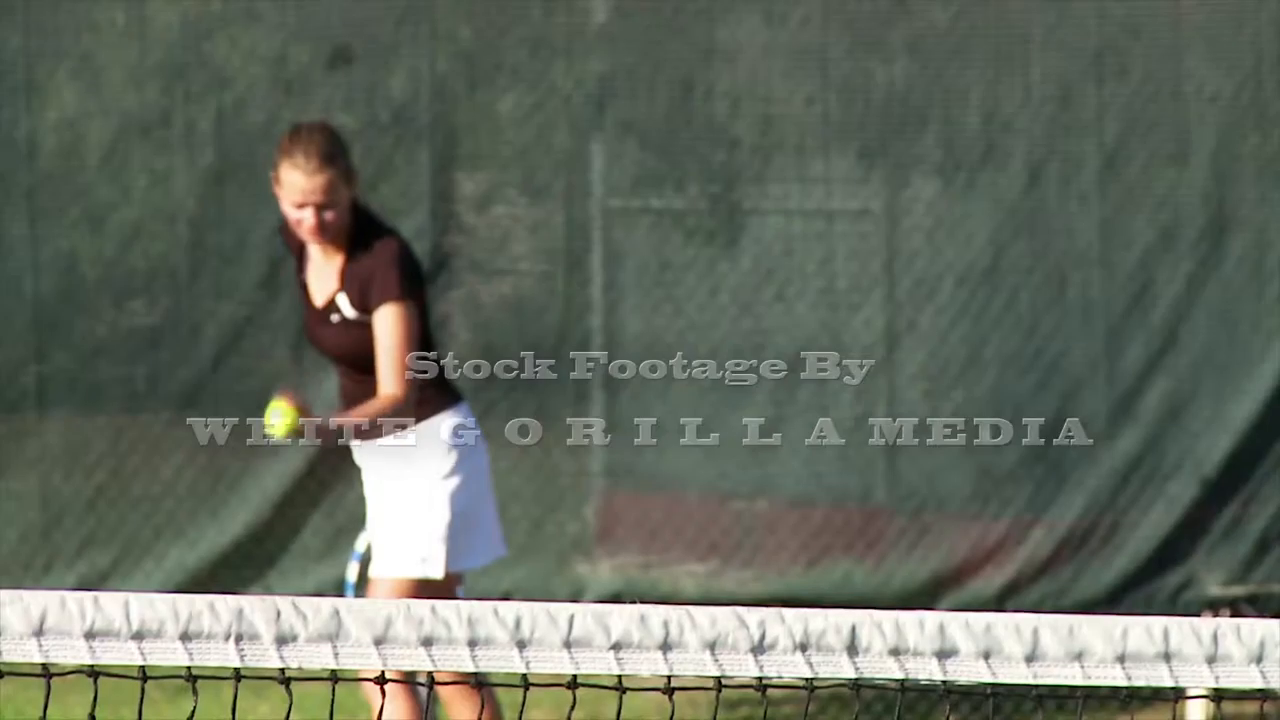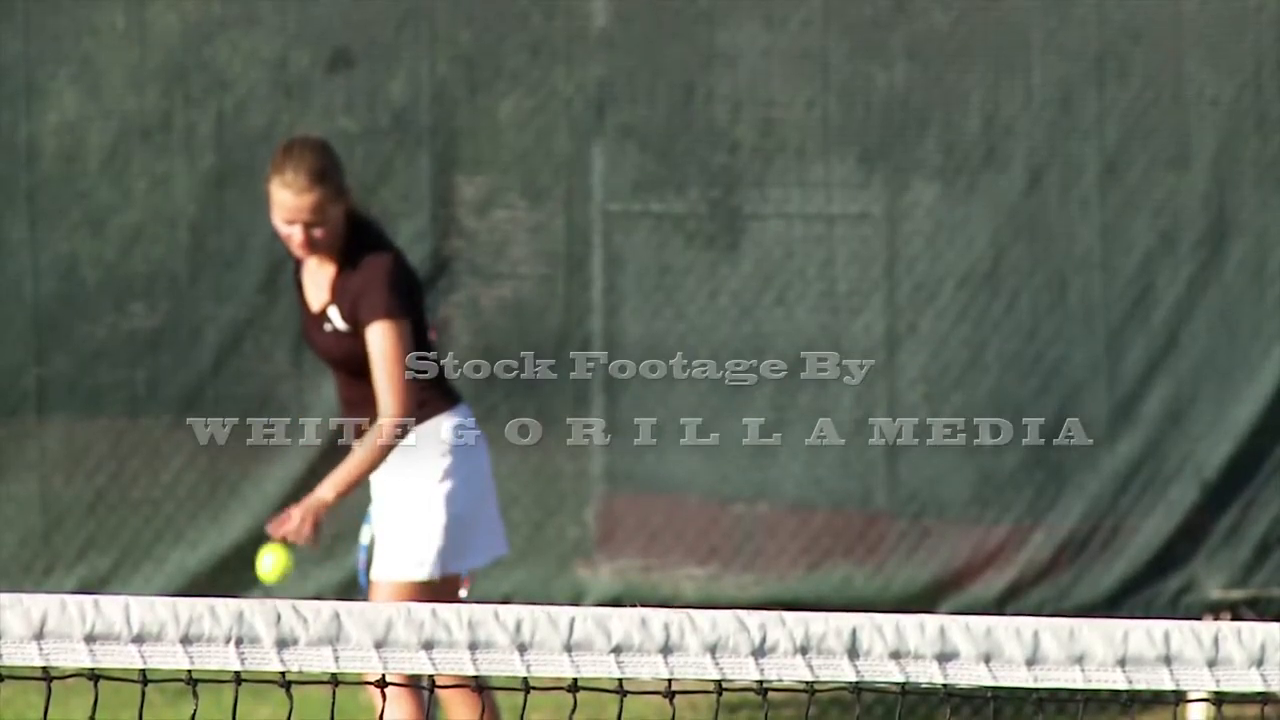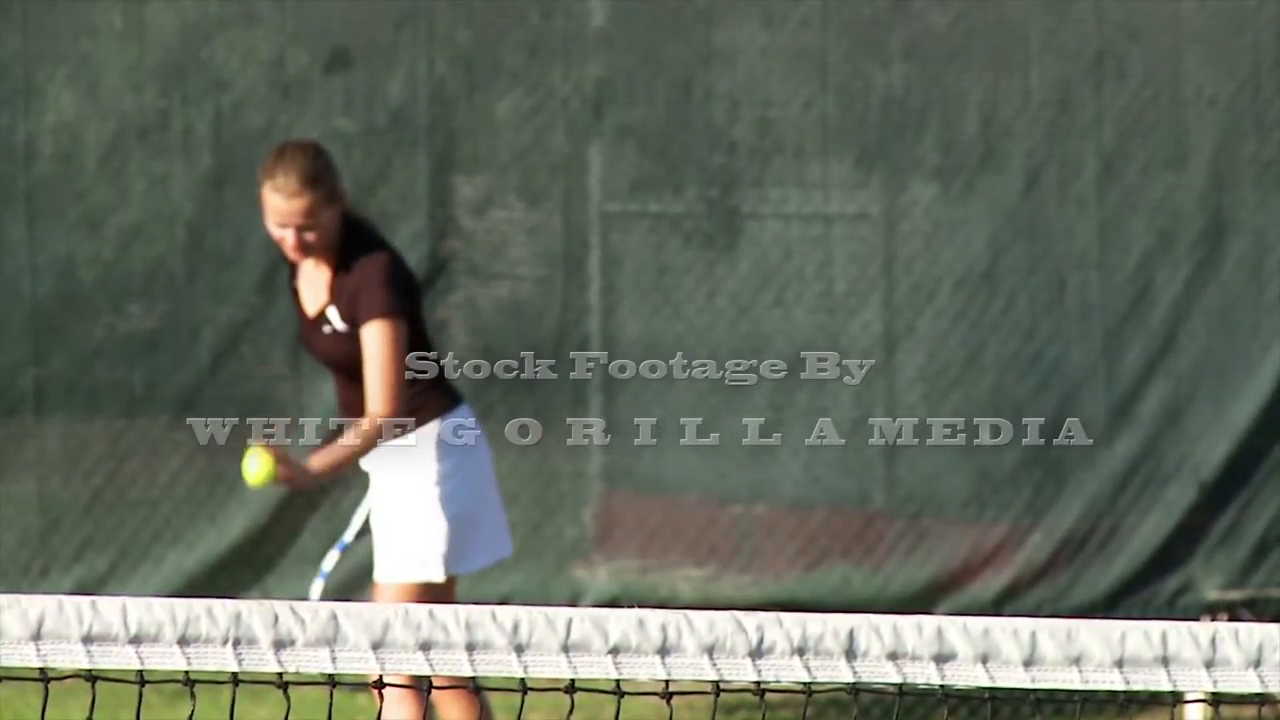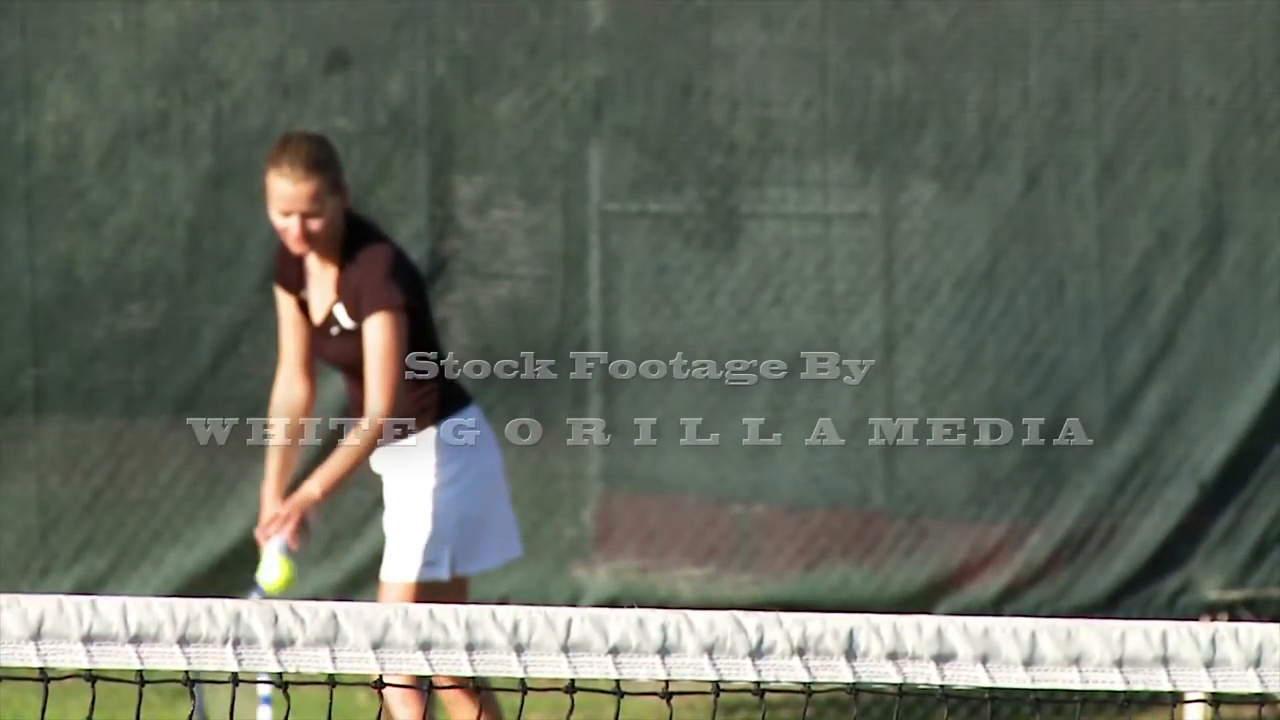
dt=0.7s
person 1, frame 1
left shoulder: (386, 259)
right shoulder: (298, 239)
left elbow: (398, 397)
left wrist: (327, 425)
left hip: (430, 449)
right hip: (383, 455)
person 1, frame 2
left shoulder: (377, 272)
right shoulder: (307, 245)
left elbow: (396, 417)
left wrist: (322, 499)
left hip: (430, 450)
right hip: (397, 457)
person 1, frame 3
left shoulder: (375, 272)
right shoulder: (300, 251)
left elbow: (383, 414)
left wrist: (310, 467)
left hip: (431, 451)
right hip: (392, 457)
person 1, frame 4
left shoulder: (379, 269)
right shoulder: (293, 261)
left elbow: (381, 412)
right elbow: (294, 379)
left wrist: (312, 494)
right wrist: (273, 489)
left hip: (442, 452)
right hip: (403, 457)
